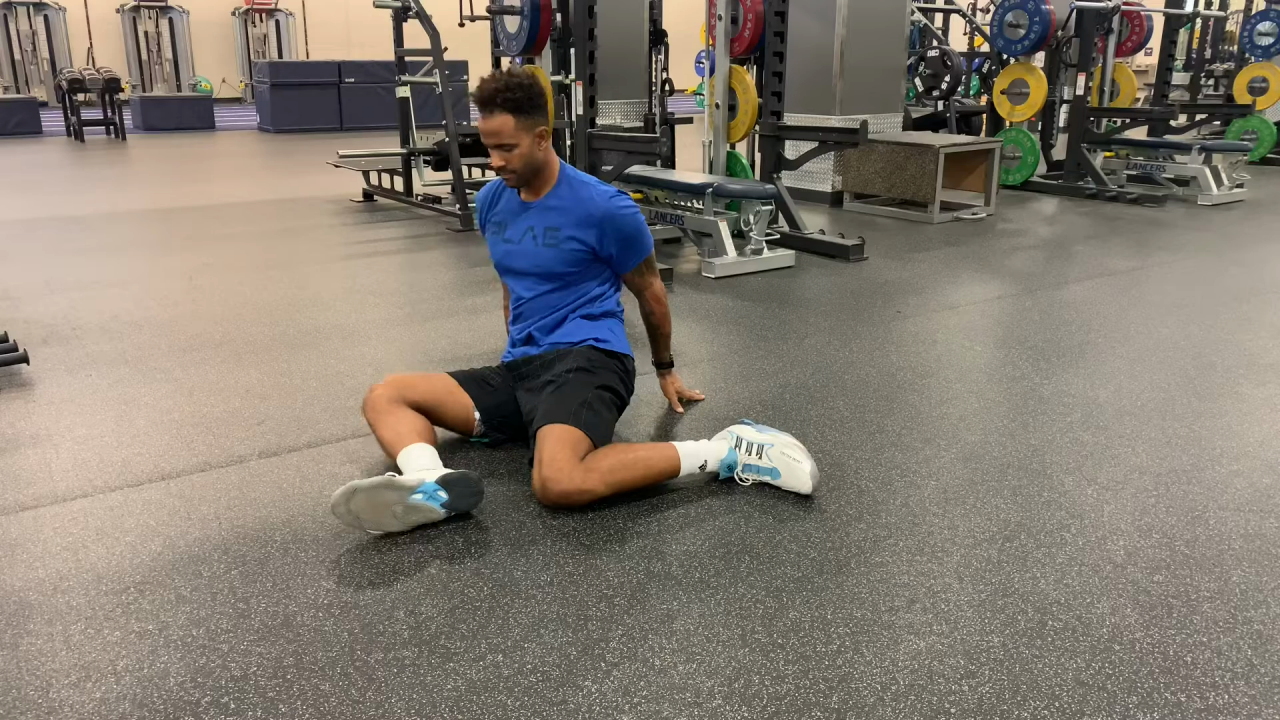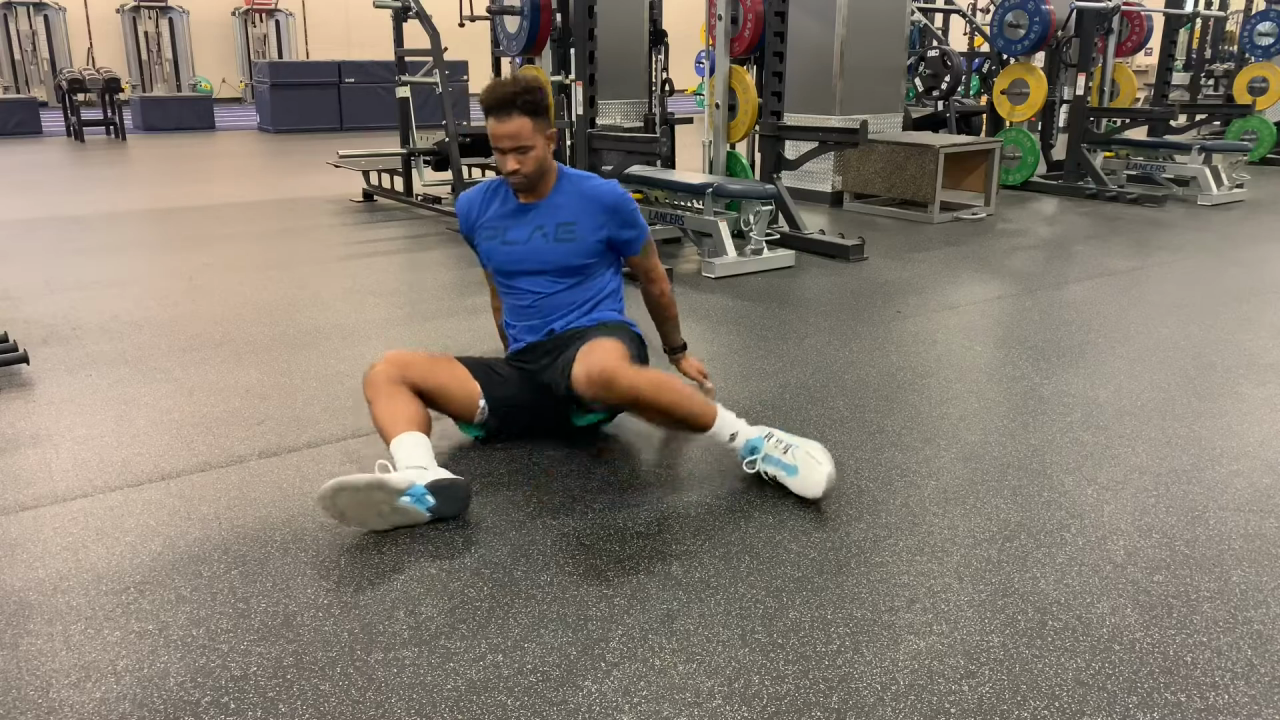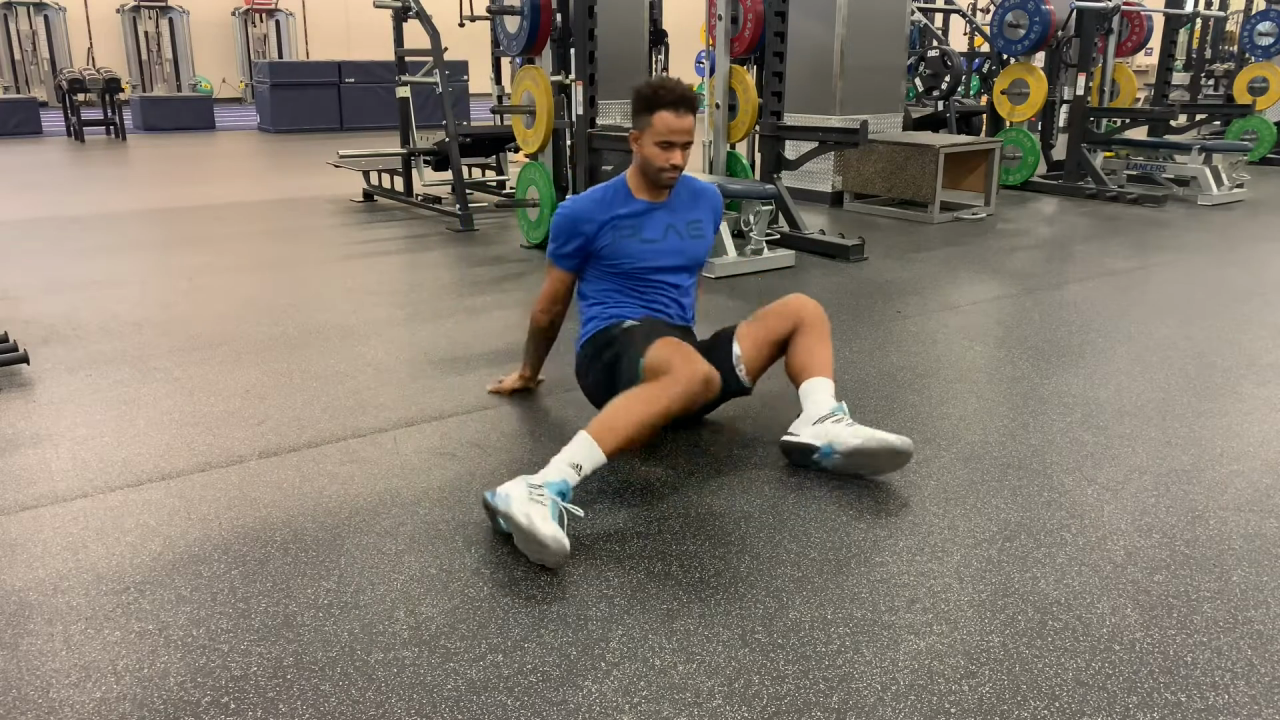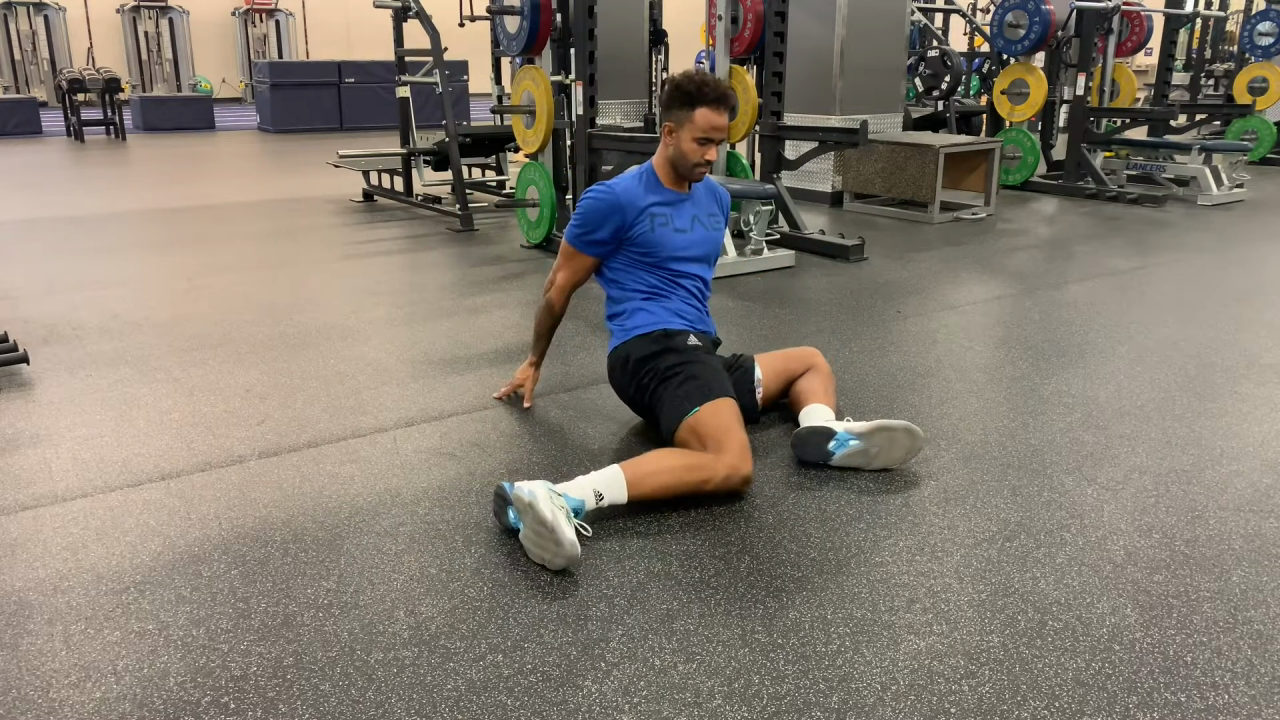
dt=1s
person 1, frame 1
left shoulder: (605, 209)
right shoulder: (490, 202)
left elbow: (650, 291)
left wrist: (665, 370)
left hip: (586, 360)
right hip: (520, 368)
left knee: (557, 484)
right knee: (385, 397)
left ankle: (729, 453)
right ankle: (433, 486)
person 1, frame 2
left shoulder: (603, 199)
right shoulder: (474, 208)
left elbow: (652, 277)
left wrist: (677, 353)
left hip: (595, 345)
right hip: (528, 365)
left knee: (600, 372)
right knee: (386, 375)
left ankle: (753, 443)
right ankle: (422, 485)
person 1, frame 3
left shoulder: (706, 201)
right shoulder: (585, 212)
right elbow: (551, 305)
right wrist: (528, 373)
left hip: (678, 356)
right hip: (616, 357)
left knee: (802, 310)
right knee: (696, 377)
left ankle: (821, 426)
right ankle: (543, 490)
person 1, frame 4
left shoulder: (716, 199)
right shoulder: (615, 199)
right elbow: (560, 285)
right wrist: (534, 361)
left hip: (695, 351)
right hip: (658, 351)
left knee: (811, 361)
right knee: (730, 468)
left ankle: (825, 434)
right ankle: (560, 499)
